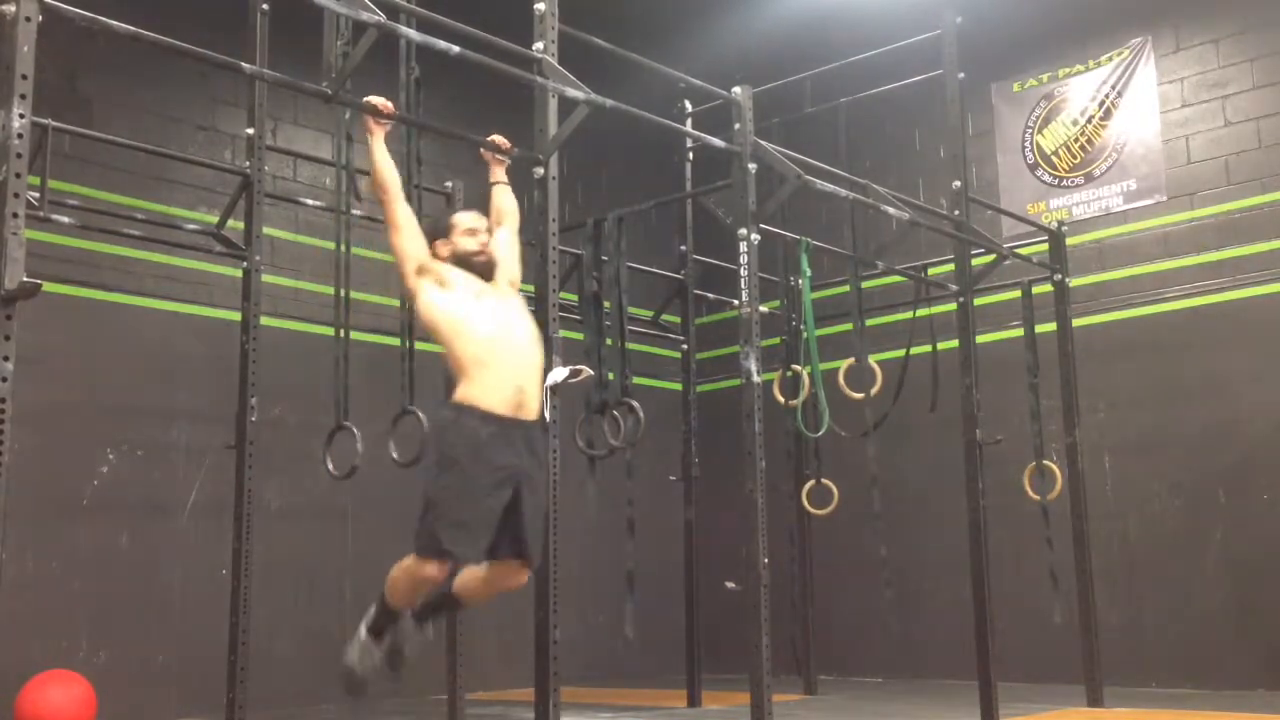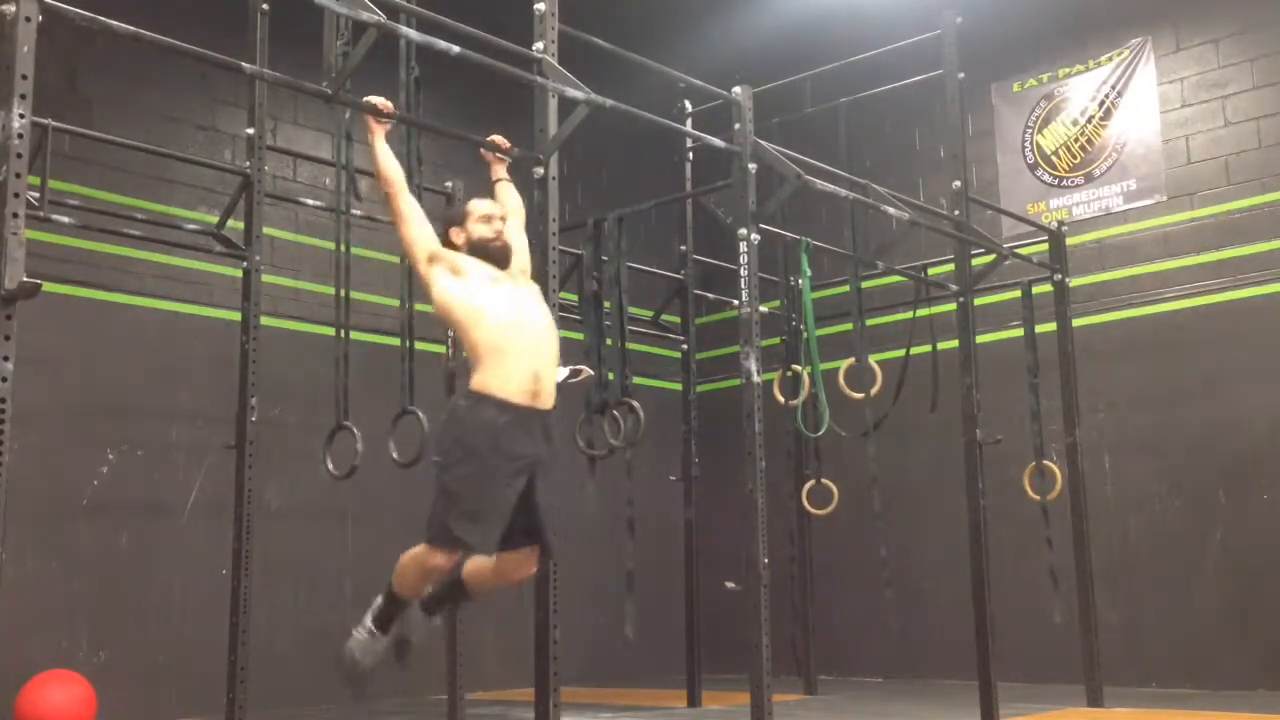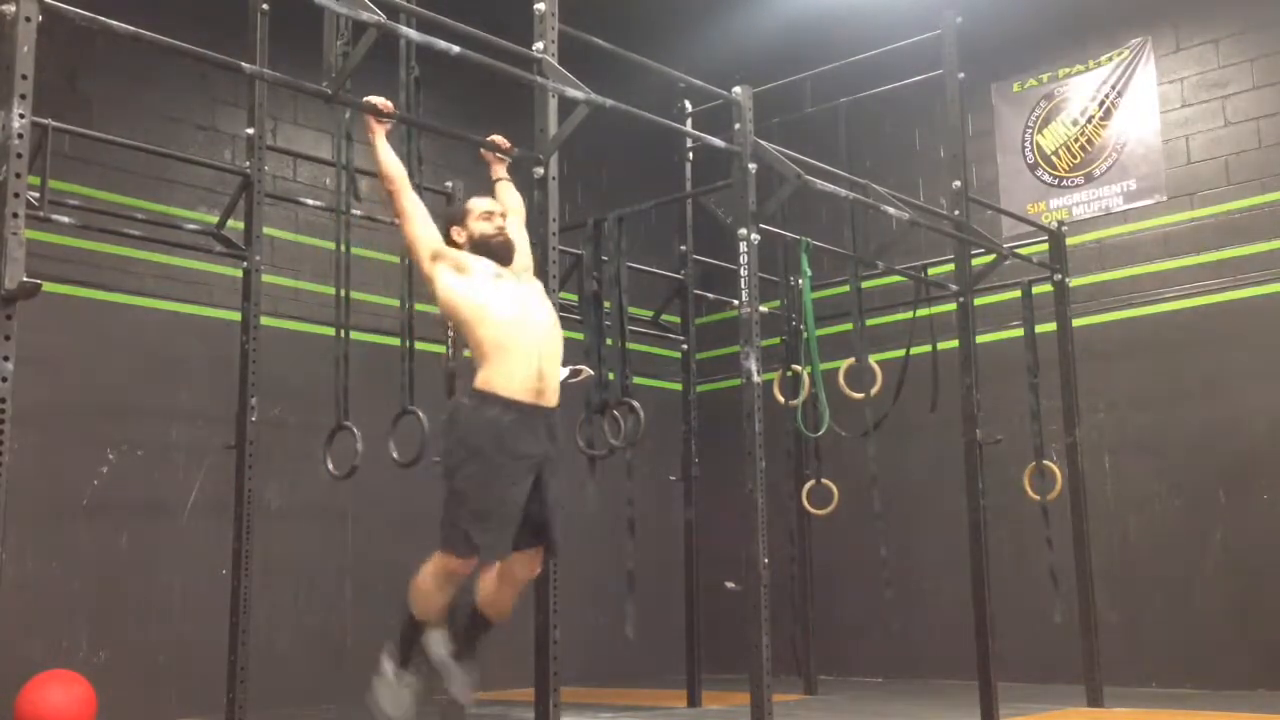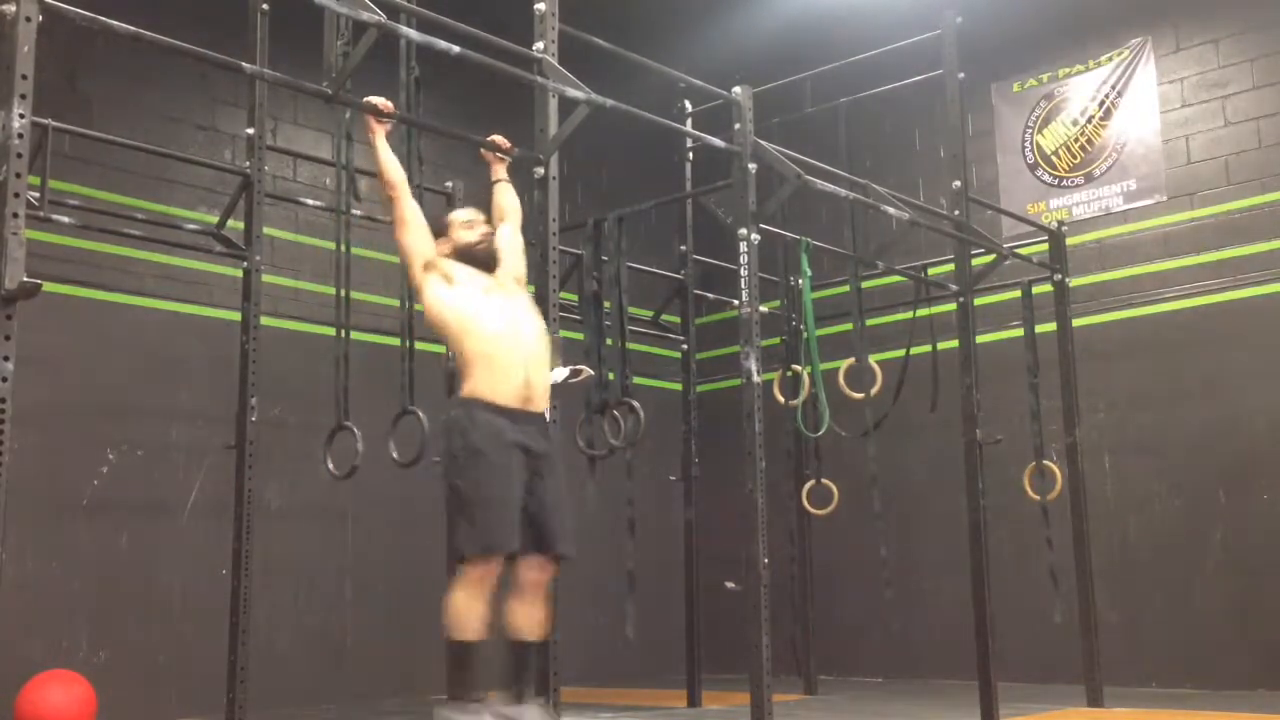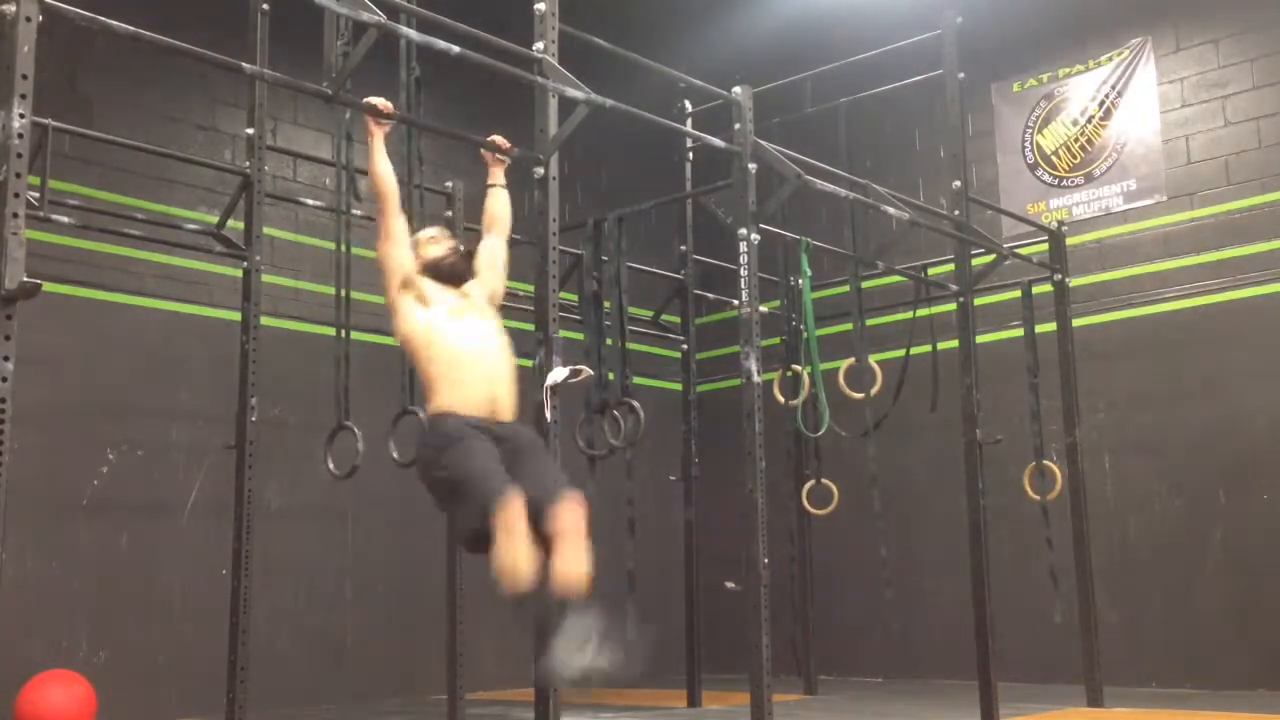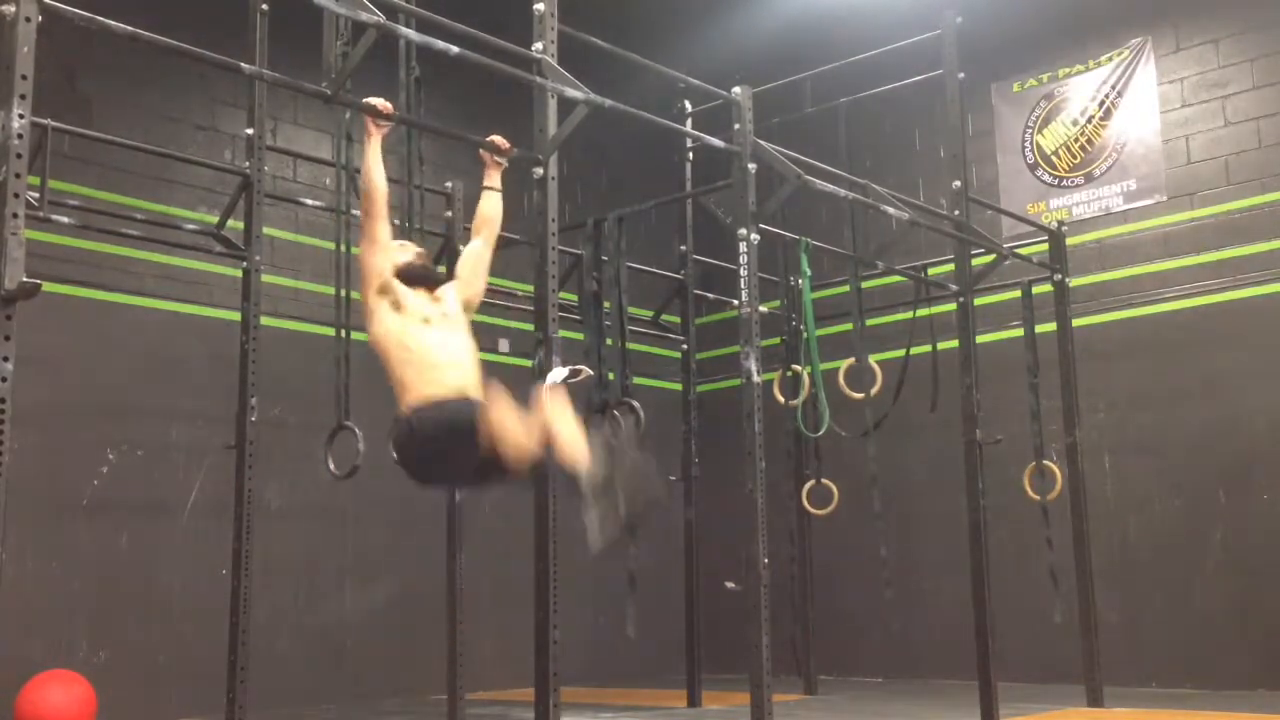
dt=0.1s
person 1, frame 1
left shoulder: (507, 284)
right shoulder: (432, 279)
left elbow: (510, 220)
right elbow: (394, 201)
left wrist: (497, 169)
right wrist: (377, 137)
left hip: (526, 438)
right hip: (472, 433)
left knee: (511, 569)
right knee: (434, 562)
left ankle: (418, 617)
right ankle: (376, 629)
person 1, frame 2
left shoulder: (518, 274)
right shoulder: (443, 267)
left elbow: (518, 214)
right elbow: (400, 196)
left wrist: (499, 168)
right wrist: (378, 135)
left hip: (537, 429)
right hip: (485, 421)
left knee: (522, 559)
right knee: (443, 553)
left ankle: (429, 608)
right ankle: (381, 620)
person 1, frame 3
left shoulder: (521, 271)
right shoulder: (446, 263)
left elbow: (518, 212)
right elbow: (403, 193)
left wrist: (498, 168)
right wrist: (378, 136)
left hip: (541, 425)
right hip: (491, 418)
left knee: (522, 563)
right knee: (459, 557)
left ankle: (453, 647)
right ankle: (401, 660)
person 1, frame 4
left shoulder: (511, 278)
right shoulder: (438, 274)
left elbow: (511, 219)
right elbow: (401, 198)
left wrist: (499, 170)
right wrist: (379, 138)
left hip: (534, 431)
right hip: (483, 427)
left knee: (537, 572)
right knee: (482, 567)
person 1, frame 5
left shoulder: (480, 298)
right shoulder: (414, 296)
left elbow: (496, 232)
right elbow: (390, 207)
left wrist: (496, 173)
right wrist: (378, 139)
left hip: (508, 436)
right hip: (453, 441)
left knee: (570, 510)
right knee: (511, 511)
person 1, frame 6
left shoulder: (450, 298)
right shoulder: (385, 300)
left elbow: (483, 238)
right elbow: (375, 208)
left wrist: (493, 175)
right wrist: (373, 141)
left hip: (474, 420)
right hip: (427, 433)
left knee: (551, 397)
right knee: (492, 398)
left ankle: (600, 501)
right ankle: (595, 478)
